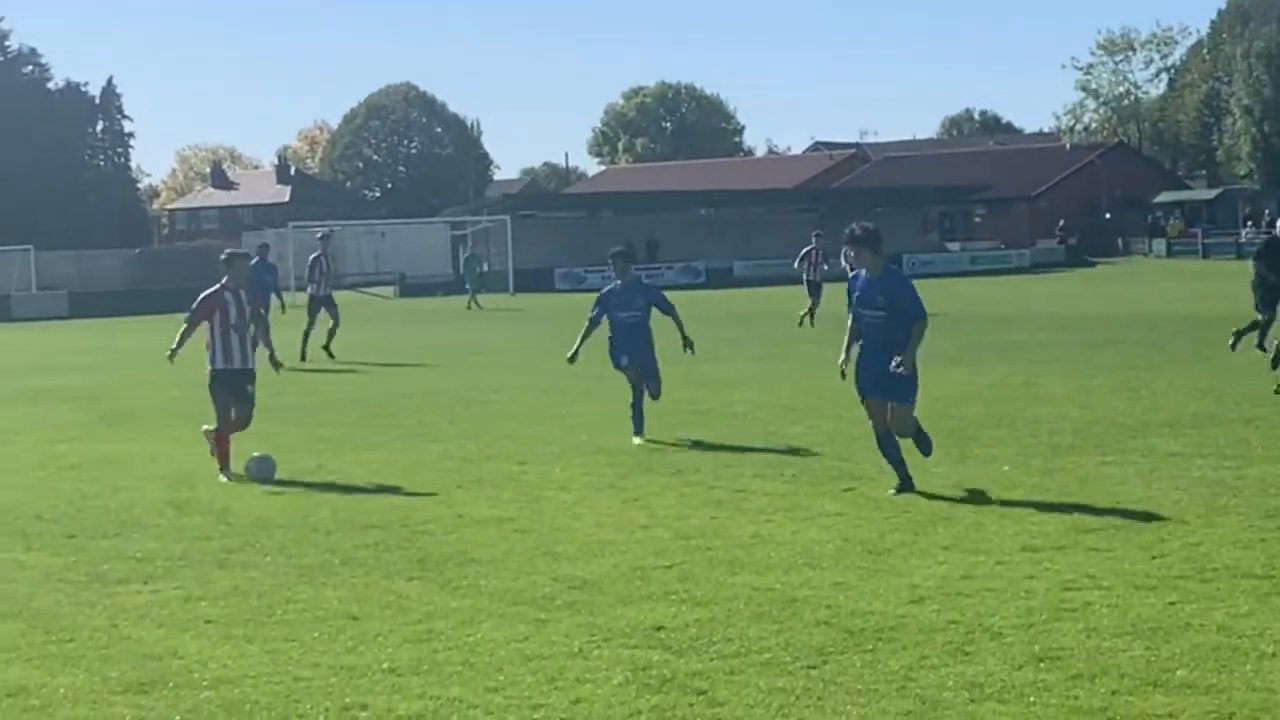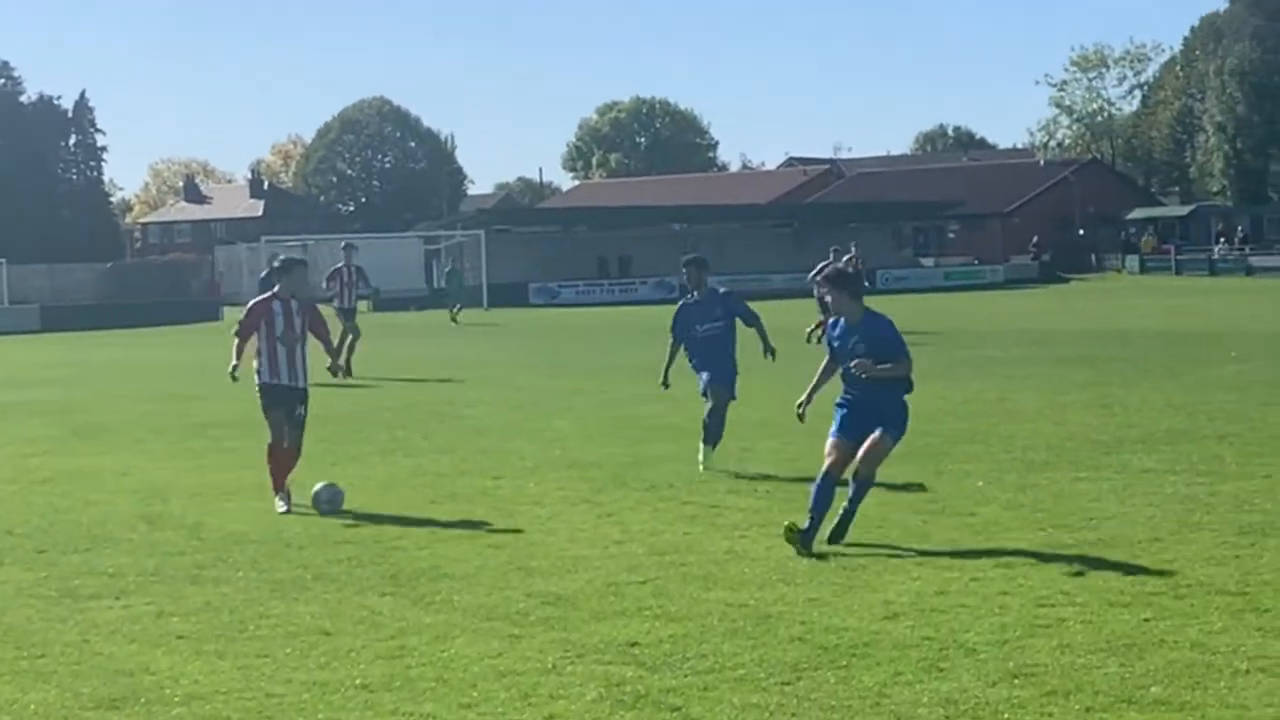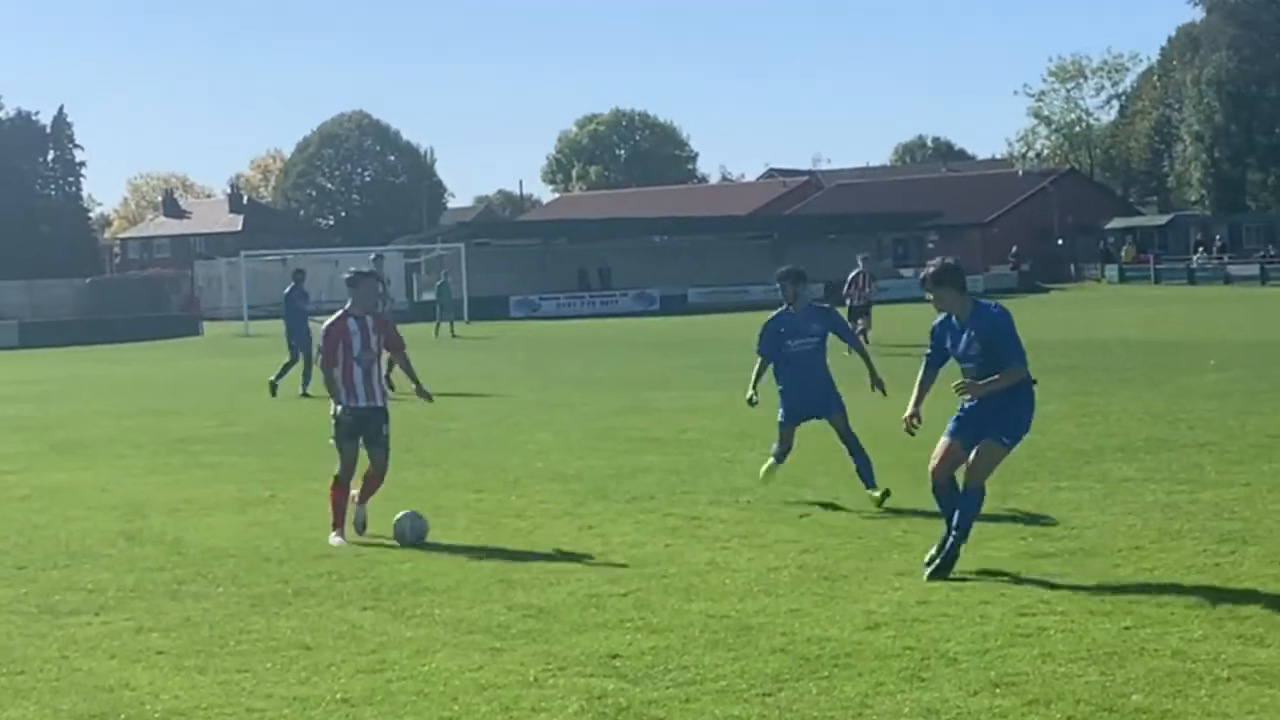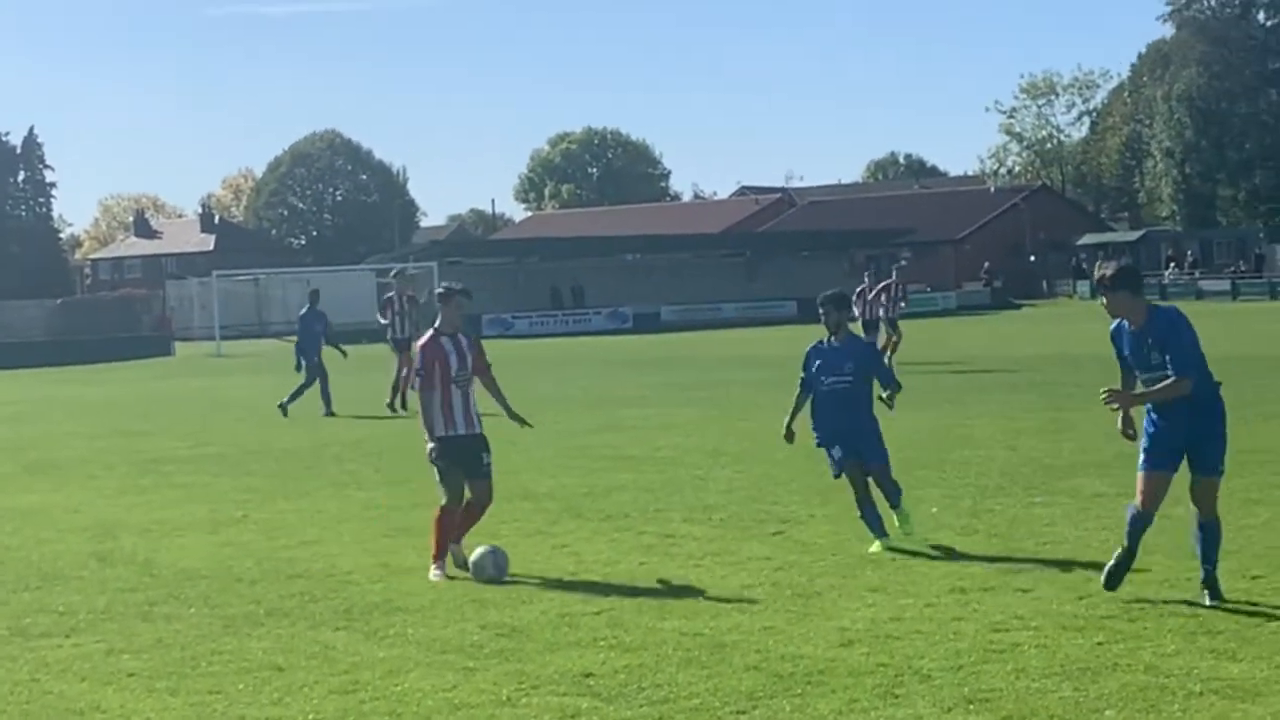
dt=0.4s
person 1, frame 1
left shoulder: (897, 282)
right shoulder: (855, 282)
left elbow: (920, 321)
left wrist: (909, 354)
right wrist: (846, 352)
left hip: (898, 359)
right hip: (869, 358)
left knee: (901, 423)
right knee: (880, 424)
left ankle: (916, 431)
right ankle: (903, 476)
person 1, frame 2
left shoulder: (882, 326)
right shoulder: (835, 326)
left elbow: (905, 365)
left wrist: (876, 370)
right wrist: (808, 396)
left hip: (888, 407)
right hip: (853, 405)
left knee: (863, 464)
right knee: (832, 464)
left ankle: (845, 517)
right ankle: (808, 533)
person 1, frame 3
left shoulder: (995, 316)
right shoulder: (942, 327)
left elbow: (1019, 369)
right elbow: (930, 367)
left wrist: (980, 386)
right wrist: (914, 406)
left hip: (1012, 405)
right hip: (978, 404)
left knee: (974, 470)
right knee: (938, 469)
left ankle: (952, 550)
right ankle: (949, 537)
person 1, frame 4
left shoulder: (1172, 323)
right shoulder: (1120, 332)
left elbow: (1184, 382)
left wrist: (1135, 398)
right wrist: (1124, 414)
left hip: (1204, 417)
right hip: (1161, 419)
left knee: (1205, 506)
right knee: (1146, 501)
left ankle: (1209, 578)
right ankle: (1127, 552)
person 2, frame 1
left shoulder: (248, 295)
right shoulder: (211, 298)
left elbow: (260, 324)
right elbow: (190, 325)
left wrist: (271, 354)
right wrist: (176, 347)
left hip: (245, 366)
right hip: (221, 366)
left knee: (244, 419)
right knee: (225, 418)
left ankle: (214, 432)
right ankle: (223, 469)
person 2, frame 2
left shoulder: (306, 307)
right shoulder: (260, 306)
left elbow: (324, 336)
right elbow: (241, 336)
left wrist: (333, 358)
right wrist: (236, 360)
left hip: (297, 382)
right hip: (270, 382)
left knee: (294, 445)
right knee: (279, 434)
left ankle: (282, 485)
right ankle: (280, 494)
person 2, frame 3
left shoulder: (380, 321)
right shoulder: (334, 327)
left elbow: (398, 352)
right elbow: (327, 370)
left wrist: (416, 384)
right wrist: (338, 404)
left hip: (376, 404)
right hip: (349, 407)
left knee: (379, 466)
right knee: (347, 466)
left ankle: (360, 502)
right ankle: (336, 528)
person 2, frame 4
left shoulder: (469, 341)
right shoulder: (428, 346)
left elbow: (486, 376)
right elbow: (424, 396)
left wrist: (508, 410)
right wrist: (432, 439)
left hip: (472, 430)
right hip: (444, 433)
left knee: (483, 495)
right knee: (454, 497)
left ankle: (454, 544)
right ankle: (438, 562)
person 3, frame 1
left shoulder: (646, 290)
right shoulder: (608, 294)
left elbow: (670, 311)
right elbow: (593, 321)
left wrist: (684, 336)
right wrist: (576, 348)
left hip: (644, 346)
right hip: (621, 347)
left knee: (655, 393)
right knee: (637, 386)
right ankle: (638, 432)
person 3, frame 2
left shoulder: (726, 298)
right shoulder: (685, 307)
left elbow: (753, 320)
right elbow: (676, 339)
left wrist: (765, 343)
right wrist: (666, 372)
left hip: (726, 364)
right hip: (703, 364)
left knee: (720, 410)
right knee: (716, 400)
left ankle: (708, 450)
right ankle: (706, 443)
person 3, frame 3
left shoulder: (825, 313)
right shoulder: (775, 322)
left elbow: (852, 340)
right elbow: (765, 358)
left wrist: (873, 373)
right wrist: (752, 389)
left hip: (821, 383)
right hip: (793, 389)
left knee: (845, 432)
right knee: (785, 445)
left ankle: (872, 488)
right ankle: (775, 459)
person 3, frame 4
left shoulder: (864, 349)
right shoulder: (816, 352)
left elbow: (892, 382)
right elbow: (805, 388)
left wrist: (890, 394)
right wrist: (789, 422)
left hip: (862, 425)
right hip: (830, 430)
left knee: (883, 480)
right knee: (859, 482)
left ankle: (897, 506)
right ankle: (880, 536)
